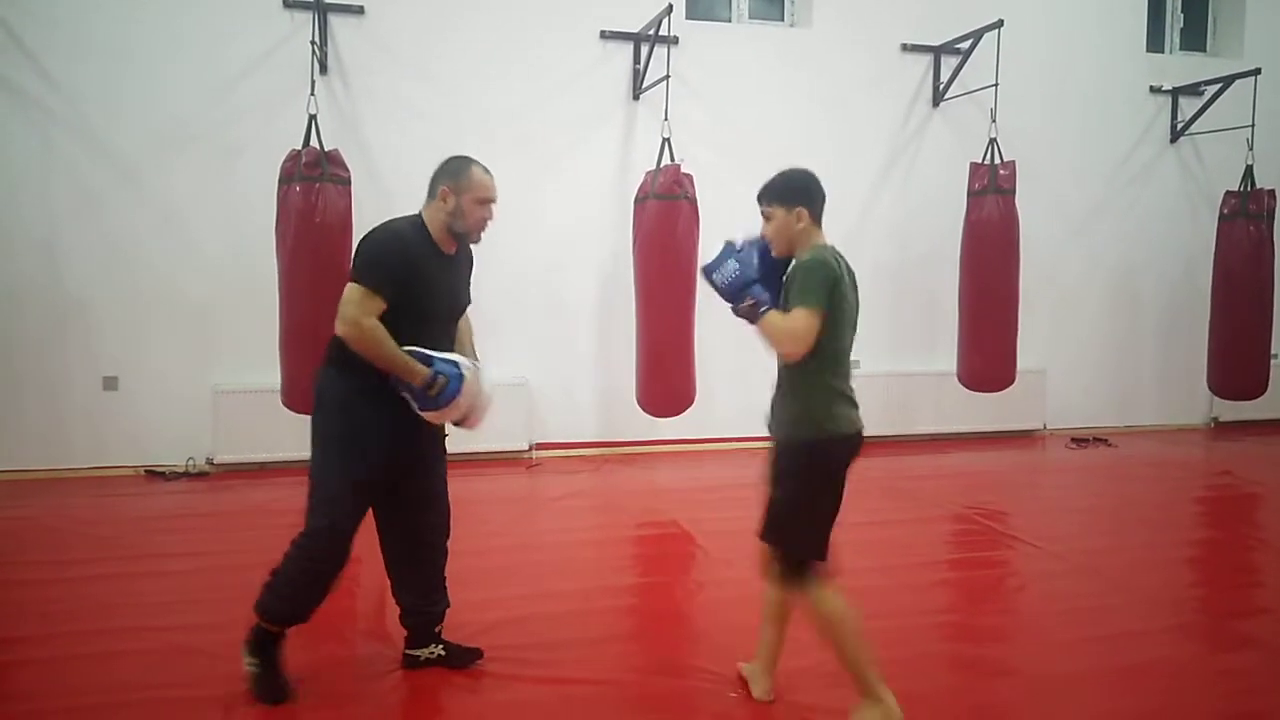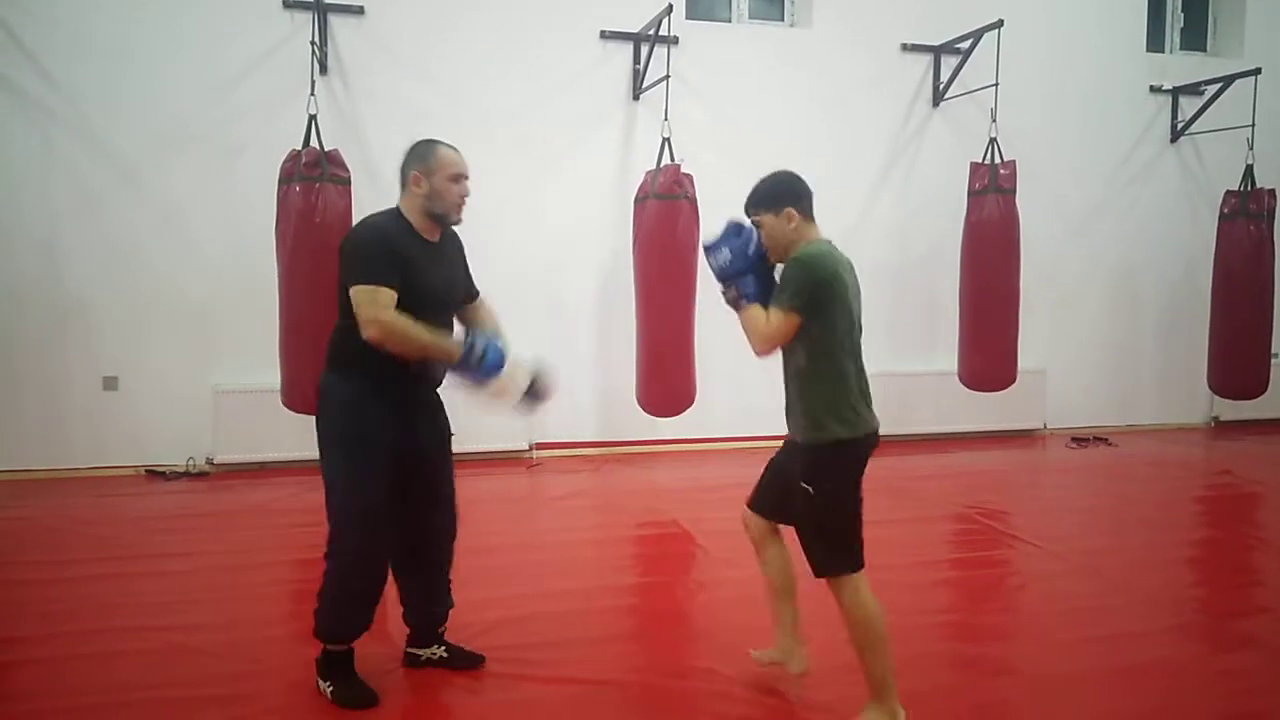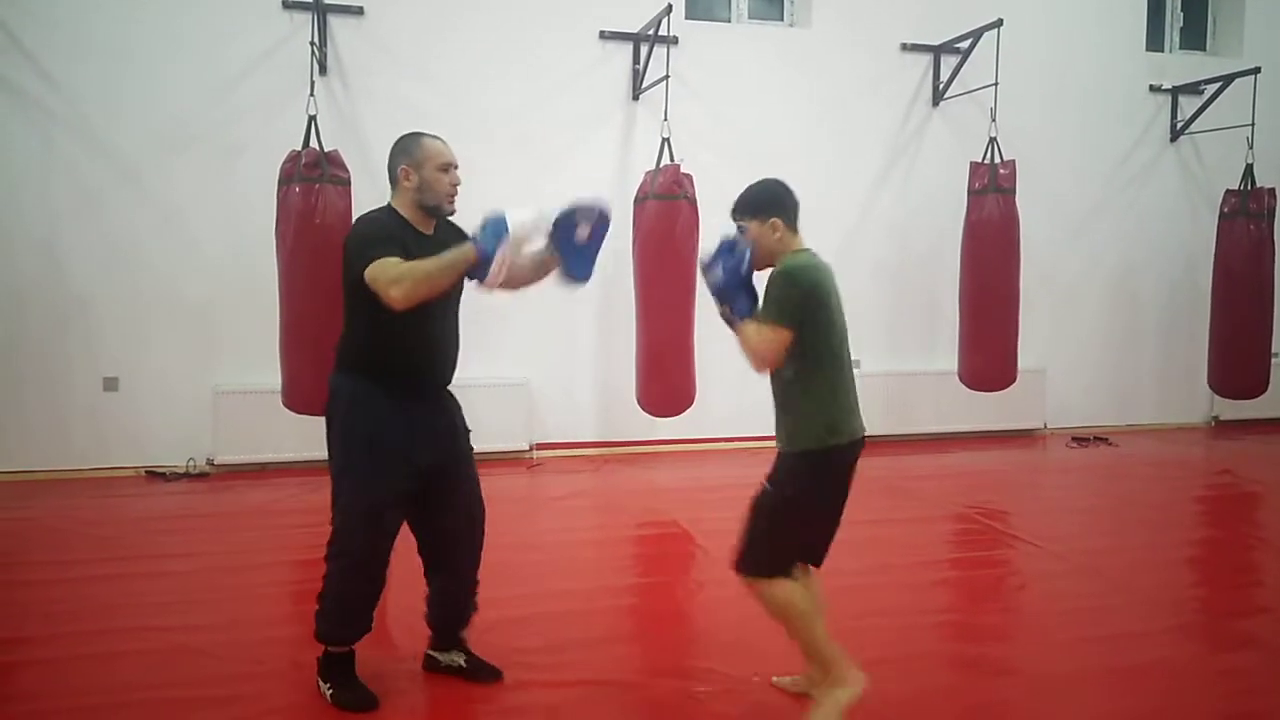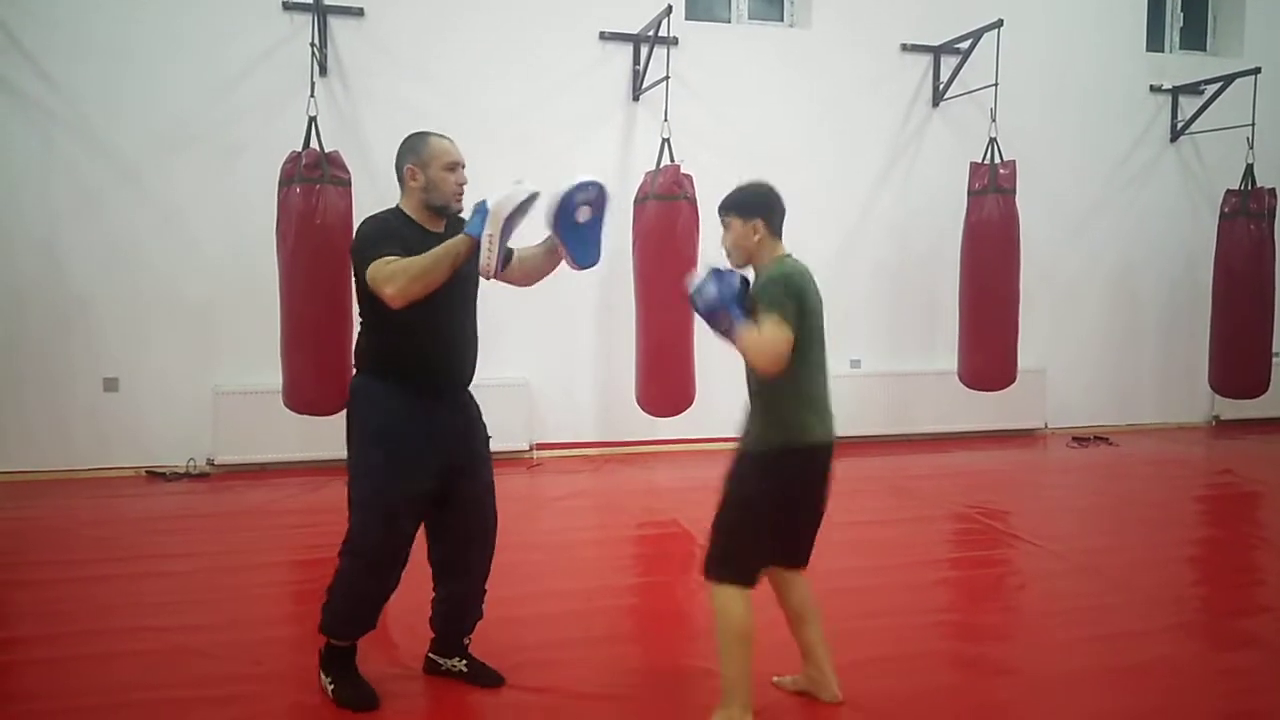
dt=0.2s
person 1, frame 1
left shoulder: (459, 254)
right shoulder: (390, 245)
right elbow: (353, 325)
right wrist: (424, 373)
left hip: (412, 406)
right hip: (355, 402)
left knee: (427, 523)
right knee: (333, 525)
left ankle: (423, 637)
right ankle: (266, 640)
person 1, frame 2
left shoulder: (448, 244)
right shoulder: (374, 238)
left elbow: (474, 309)
right elbow: (375, 325)
left wrist: (501, 355)
right wrist: (460, 354)
left hip: (417, 405)
right hip: (359, 405)
left knee: (432, 525)
right knee: (362, 534)
left ankle: (424, 639)
right ankle: (334, 657)
person 1, frame 3
left shoulder: (448, 234)
right shoulder: (373, 231)
left elbow: (509, 275)
right elbow: (400, 289)
left wrist: (559, 250)
right wrist: (477, 247)
left hip: (432, 405)
right hip: (369, 409)
left knee: (459, 526)
right knee: (362, 538)
left ankle: (446, 644)
right ankle: (334, 662)
person 1, frame 4
left shoulder: (463, 229)
right shoulder: (381, 232)
left elbow: (526, 266)
right elbow: (396, 288)
left wrist: (570, 234)
right wrist: (470, 239)
left hip: (453, 406)
right hip: (389, 408)
left knee: (470, 531)
right knee: (377, 538)
left ankle: (449, 649)
right ankle: (336, 655)
person 2, frame 1
left shoulder: (814, 265)
right shoulder: (824, 264)
left elbow: (793, 342)
right elbow: (790, 331)
left wrist: (753, 294)
right wrist: (761, 291)
left hip: (813, 438)
right hip: (820, 432)
left knee: (799, 575)
right knee: (776, 556)
right ankle: (763, 671)
person 2, frame 2
left shoulder: (808, 265)
right shoulder: (827, 260)
left elbow: (765, 339)
right elbow: (785, 326)
left wrist: (740, 283)
right wrist: (753, 282)
left hip: (832, 438)
right hip: (820, 430)
left knee: (842, 573)
right knee: (760, 518)
right ankle: (788, 646)
person 2, frame 3
left shoulder: (791, 275)
right shoulder: (809, 268)
left elbow: (763, 356)
right elbow: (777, 341)
left wrist: (732, 294)
right wrist: (738, 291)
left hip: (817, 445)
right hip: (828, 437)
left knee: (758, 572)
right knee: (794, 563)
left ankle: (840, 675)
right ankle: (822, 673)
person 2, frame 4
left shoulder: (775, 278)
right shoulder: (791, 276)
left elbow: (767, 357)
left wrist: (726, 317)
right wrist: (733, 310)
left hip: (776, 446)
right hip: (810, 442)
left knee: (726, 578)
right knee: (782, 563)
right ankle: (820, 674)
